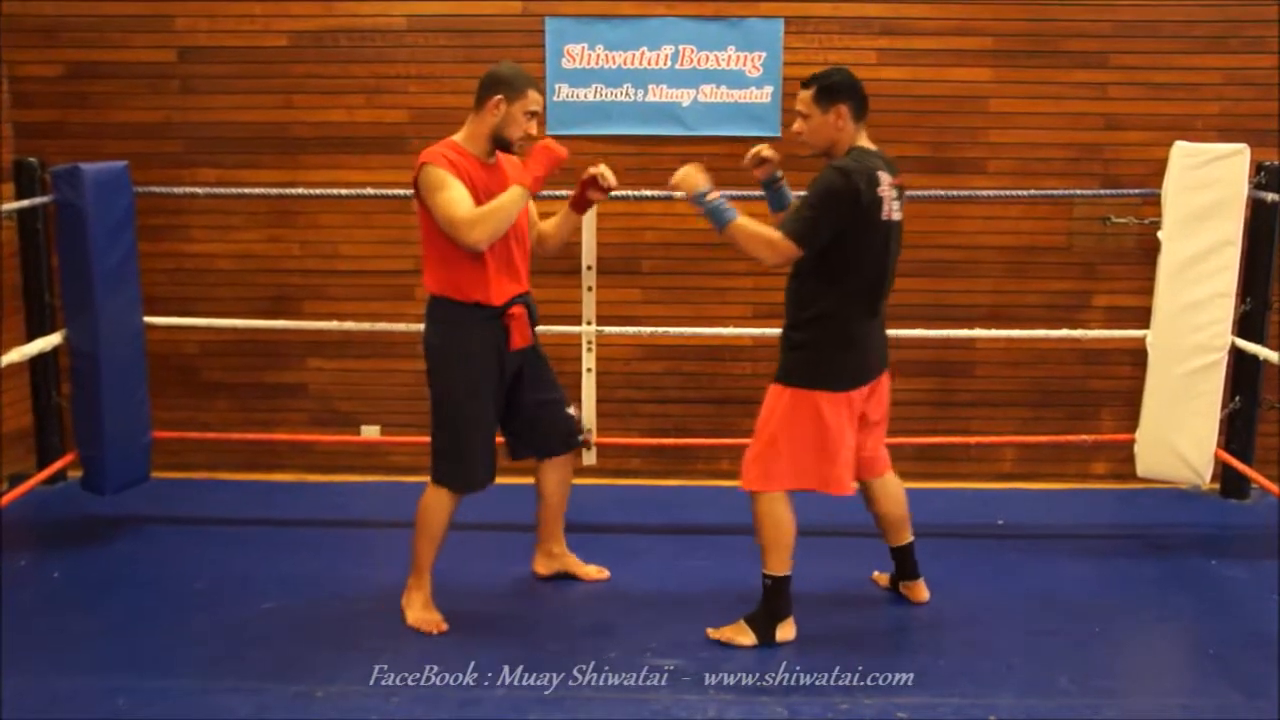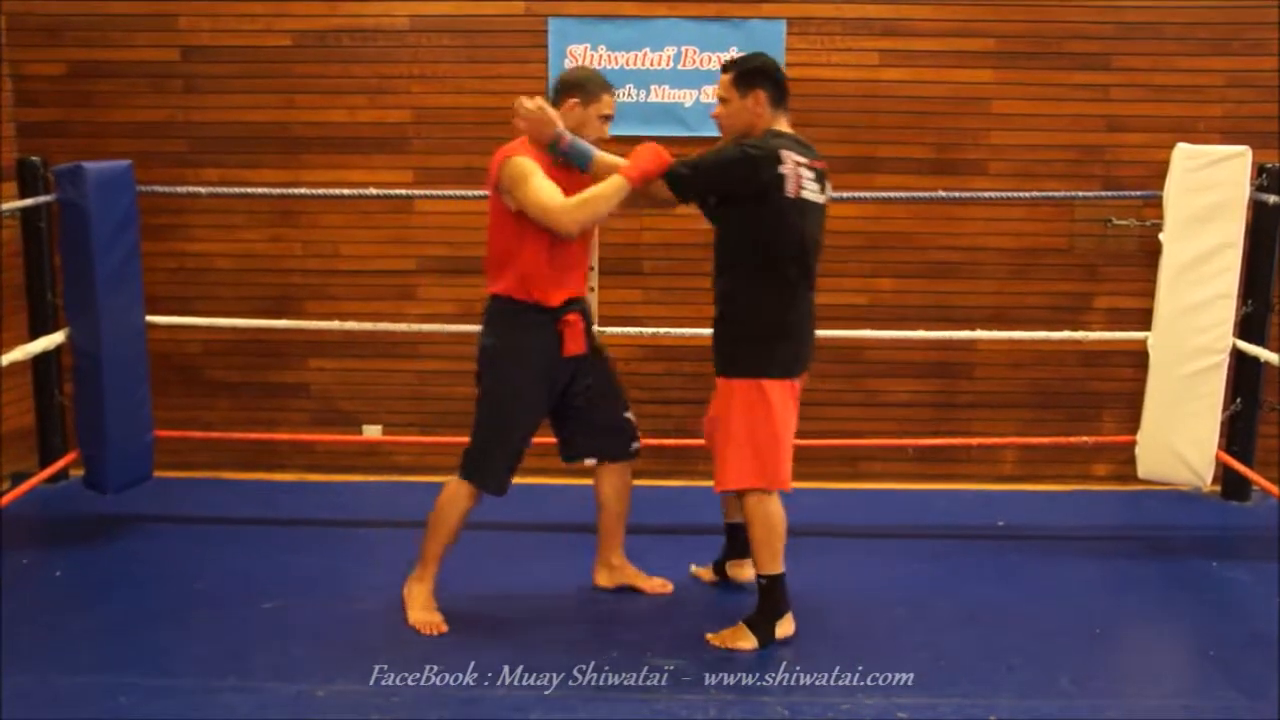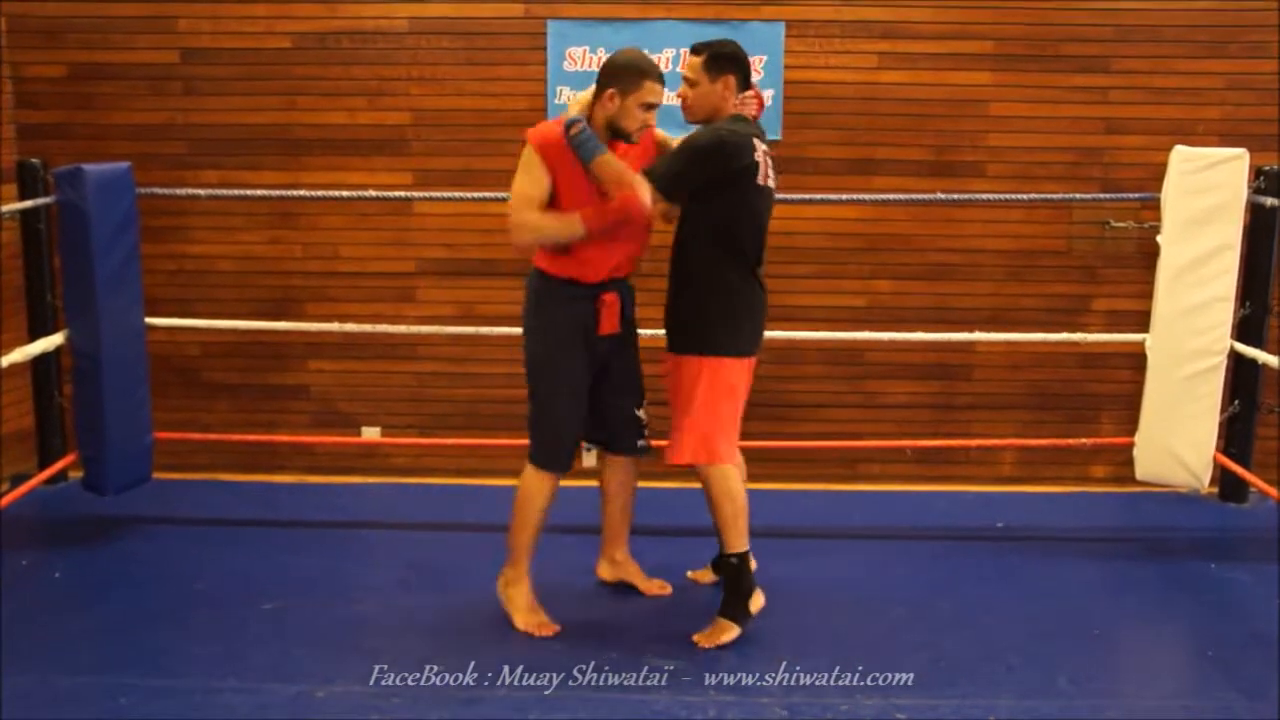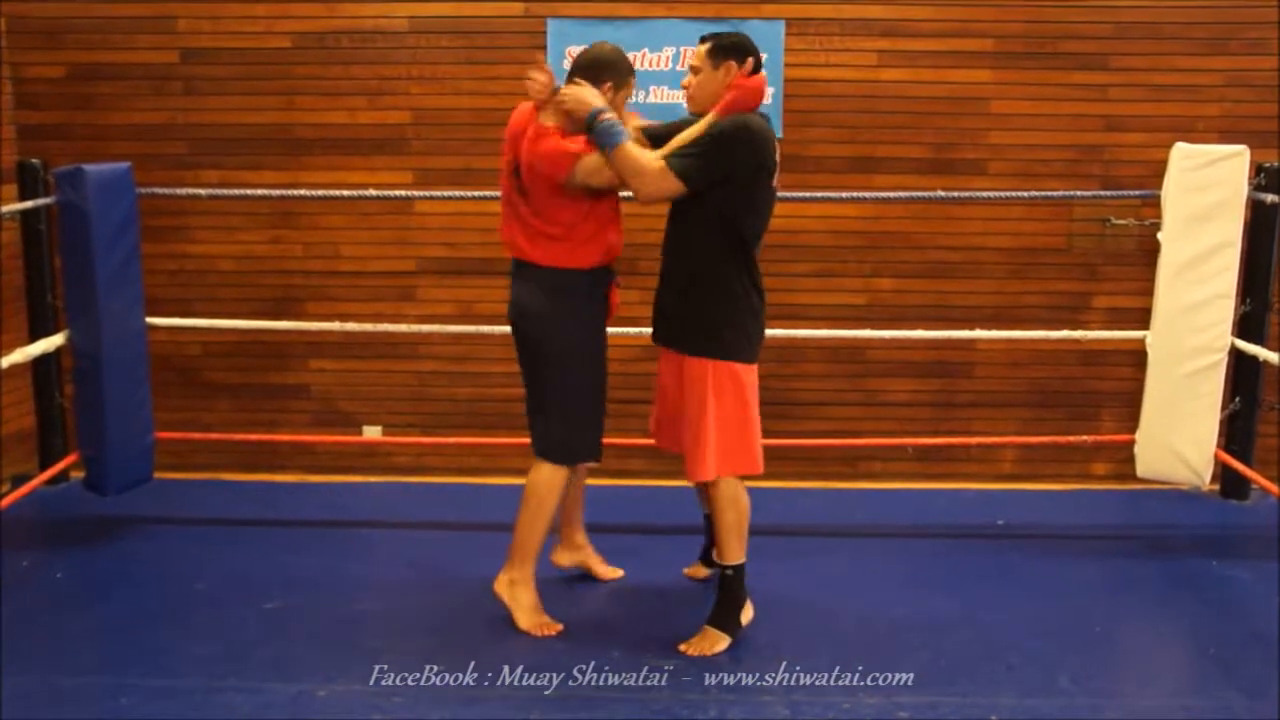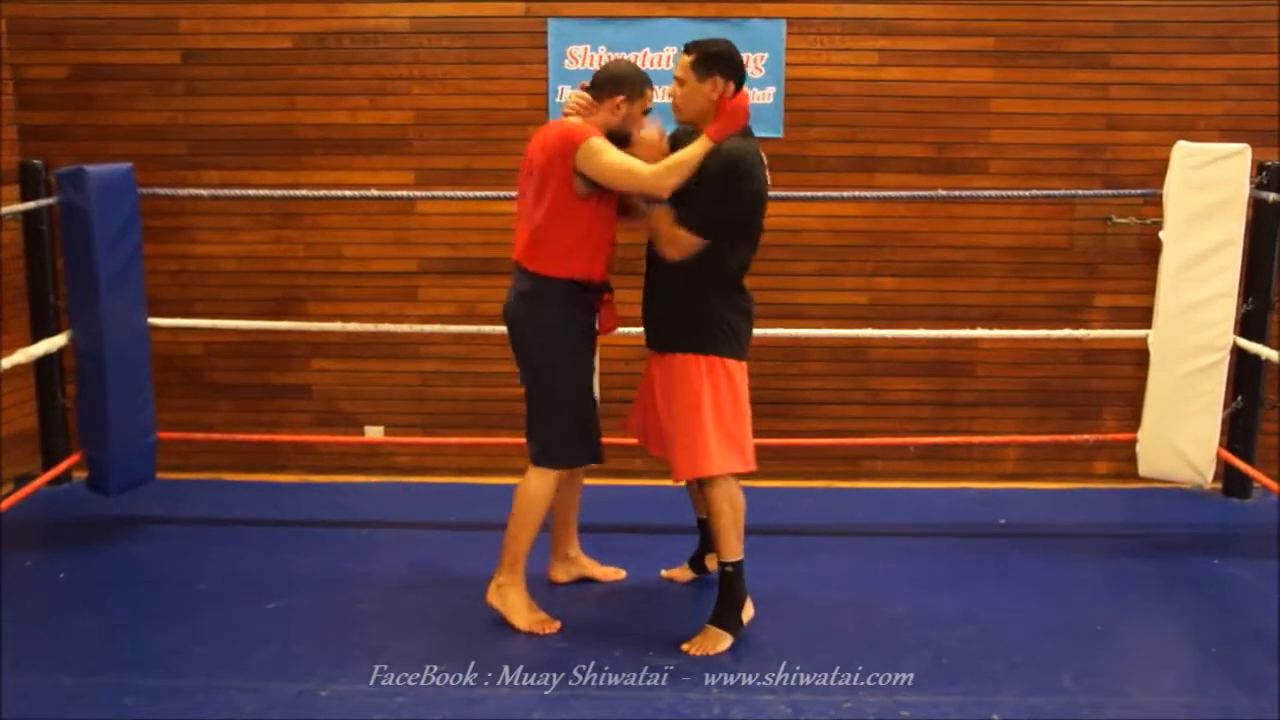
dt=0.4s
person 1, frame 1
left shoulder: (842, 179)
right shoulder: (879, 173)
left elbow: (775, 250)
right elbow: (805, 233)
left wrist: (706, 196)
right wrist: (771, 183)
left hip: (820, 361)
right hip: (864, 353)
left knee: (768, 479)
right knee: (872, 466)
left ankle: (774, 614)
right ankle: (909, 576)
person 1, frame 2
left shoulder: (756, 159)
right shoulder: (809, 164)
left elbow: (645, 185)
left wrist: (560, 137)
left hip: (760, 348)
right hip: (777, 339)
left knee: (754, 474)
right knee: (725, 440)
left ankle: (773, 613)
right ankle: (736, 555)
person 1, frame 3
left shoulder: (719, 144)
right shoulder: (744, 139)
right elbow: (671, 179)
left wrist: (577, 130)
left hip: (717, 323)
right hip: (721, 316)
left knee: (711, 451)
right knee: (719, 444)
left ankle: (742, 590)
right ankle: (733, 553)
person 1, frame 4
left shoulder: (742, 133)
right shoulder: (713, 131)
left elbow: (650, 183)
right elbow: (647, 157)
left wrist: (598, 116)
right wrist: (582, 113)
left hip: (719, 325)
right hip: (691, 319)
left knee: (719, 461)
right knee: (698, 449)
left ankle: (733, 603)
right ankle: (719, 547)
person 1, frame 5
left shoulder: (734, 161)
right shoulder: (689, 139)
left elbow: (673, 245)
left hip: (708, 331)
right hip: (672, 327)
left knee: (712, 460)
right knee: (682, 448)
left ankle: (734, 600)
right ankle: (708, 550)
person 2, frame 1
left shoulder: (511, 165)
right shoulder: (439, 164)
left elbow: (541, 243)
right elbow: (475, 233)
left wrist: (580, 202)
right wrist: (532, 176)
left hip: (514, 323)
right hip: (463, 328)
left knee: (558, 440)
right knee: (454, 472)
left ankle: (551, 551)
right ankle: (417, 588)
person 2, frame 2
left shoulder: (579, 163)
right shoulder: (519, 162)
left elbow: (625, 201)
right elbow: (568, 219)
right wrist: (635, 170)
left hip: (570, 326)
right hip: (520, 330)
left knee: (617, 445)
right knee: (481, 469)
left ankle: (611, 564)
right ankle: (420, 581)
person 2, frame 3
left shoulder: (643, 144)
right shoulder: (549, 141)
right elbow: (522, 228)
right wrist: (602, 214)
left hip: (615, 304)
right hip: (559, 305)
left knee: (624, 439)
right knee: (550, 454)
left ankle: (615, 557)
right ankle: (514, 579)
person 2, frame 4
left shoulder: (531, 116)
right shoulder: (568, 154)
left hip: (542, 289)
right hip: (565, 298)
left knee: (575, 426)
right knee: (562, 444)
left ankle: (571, 541)
right ankle: (517, 577)
person 2, frame 5
left shoulder: (562, 134)
right shoulder: (580, 143)
right elbow: (659, 183)
right wrist: (716, 132)
left hip: (552, 299)
right hip: (551, 305)
left knee: (570, 439)
right knee: (553, 451)
left ankle: (566, 555)
right ankle: (507, 582)
